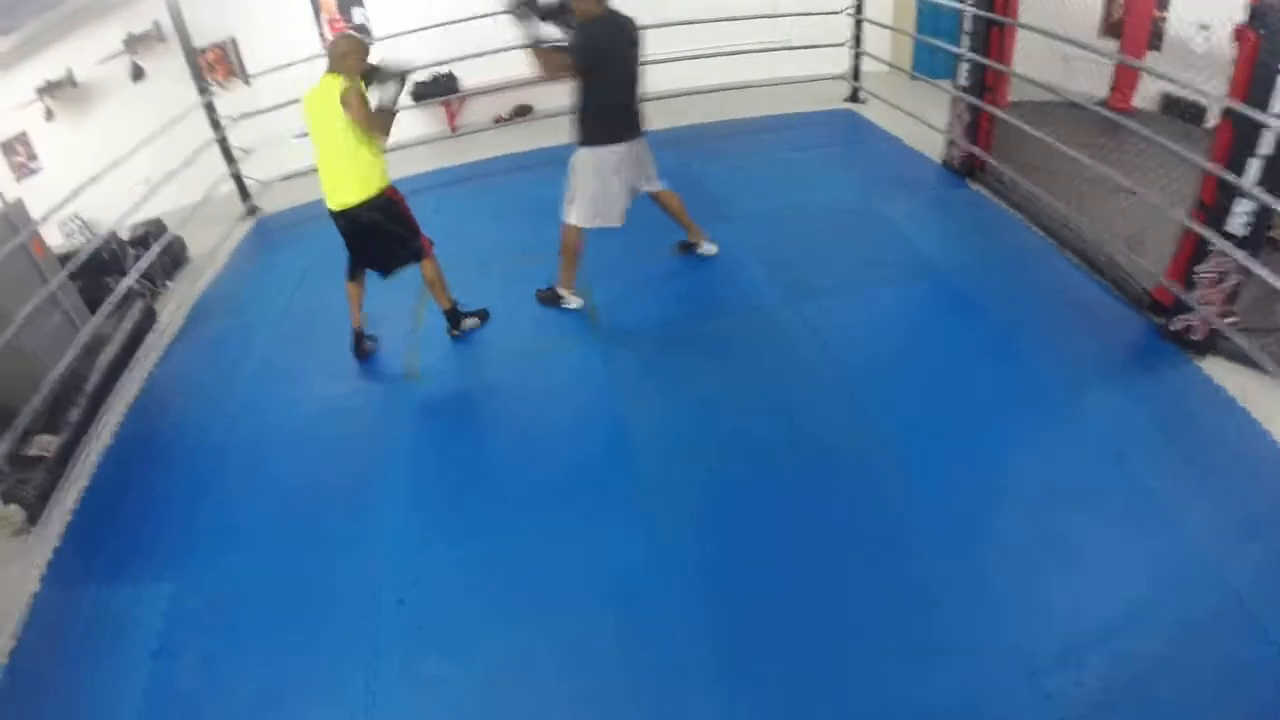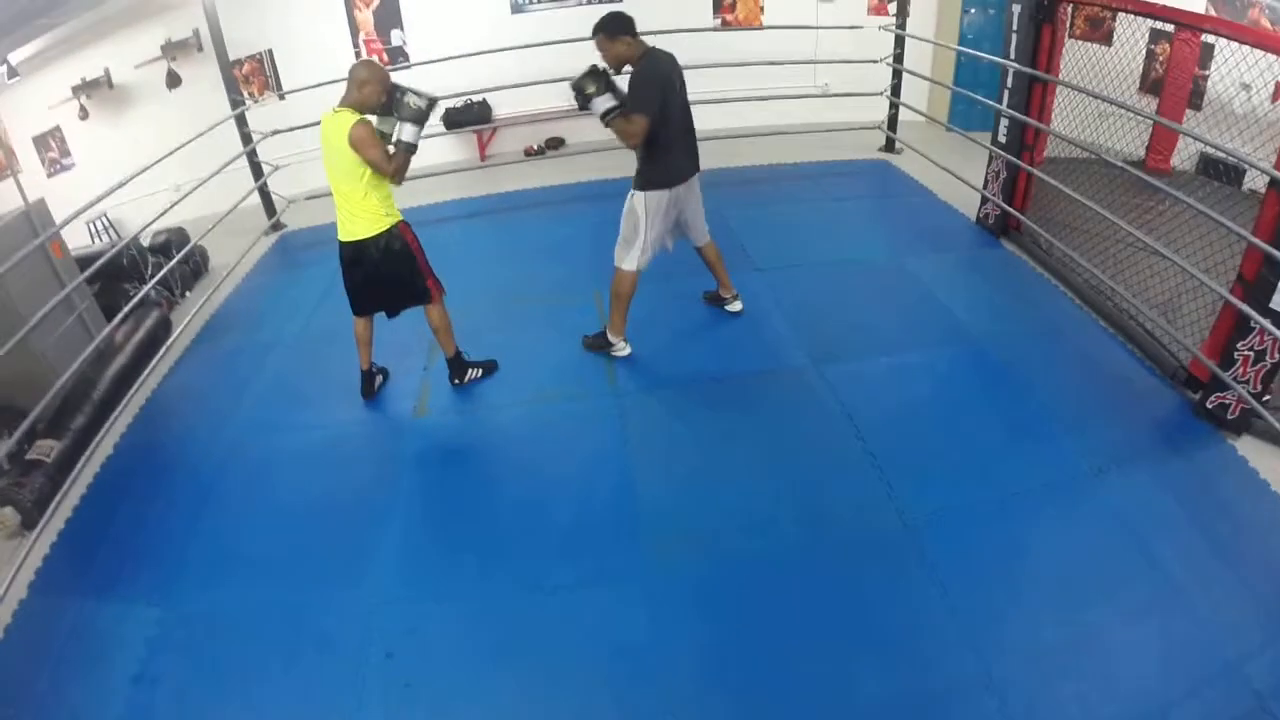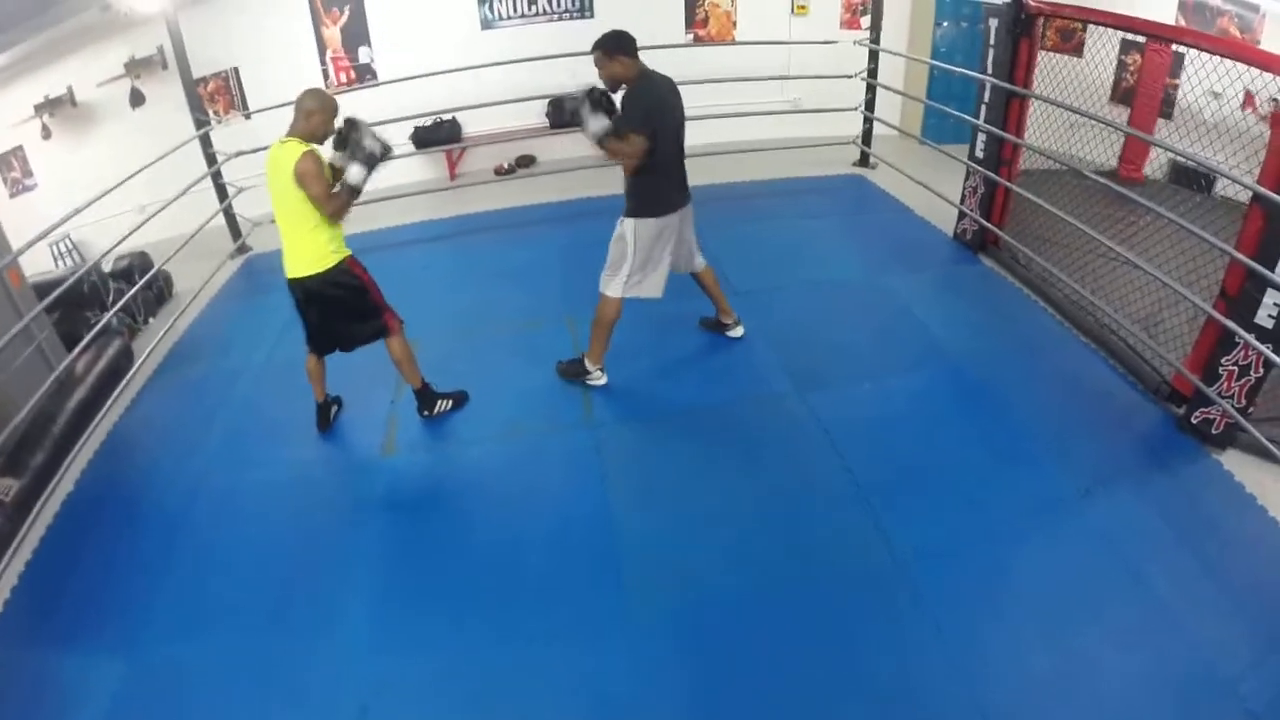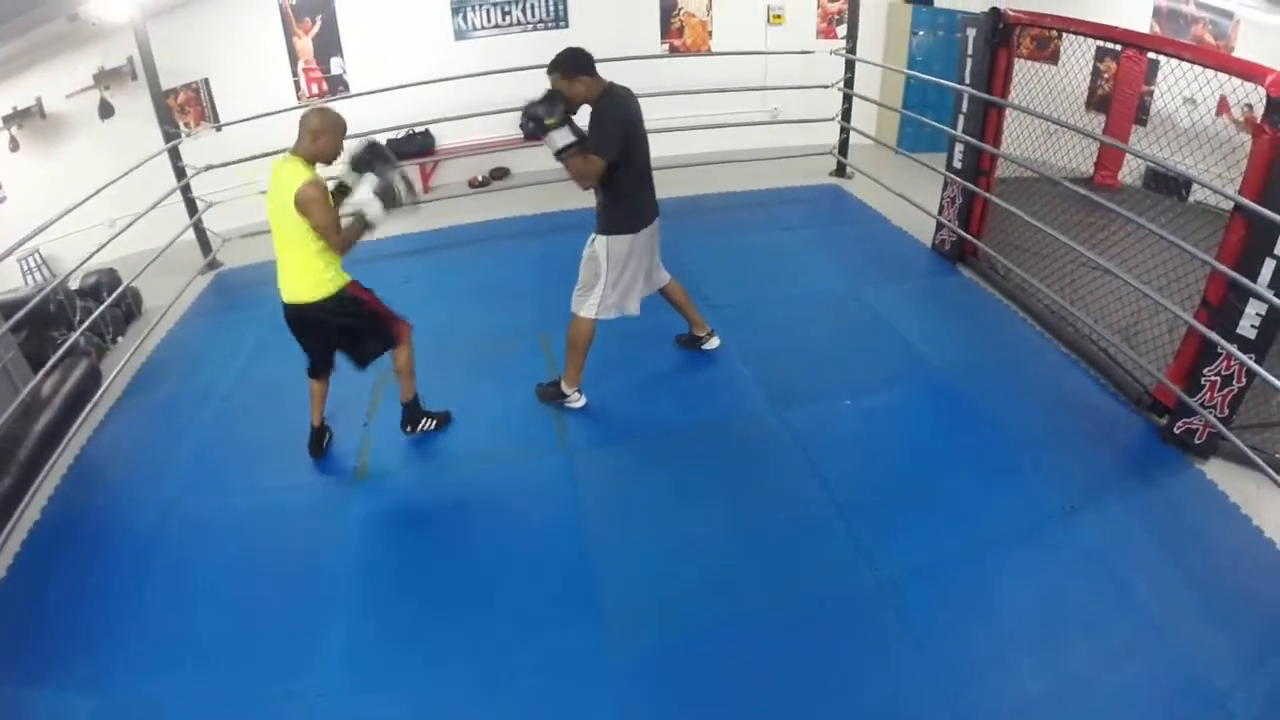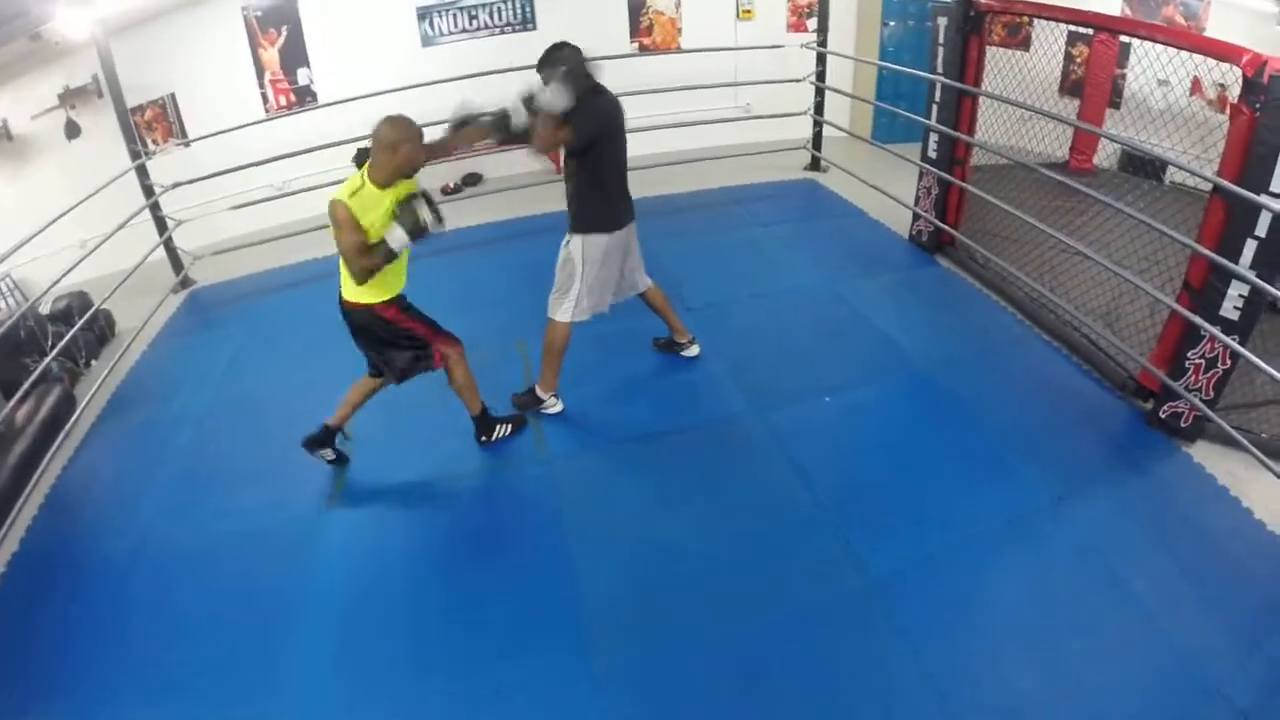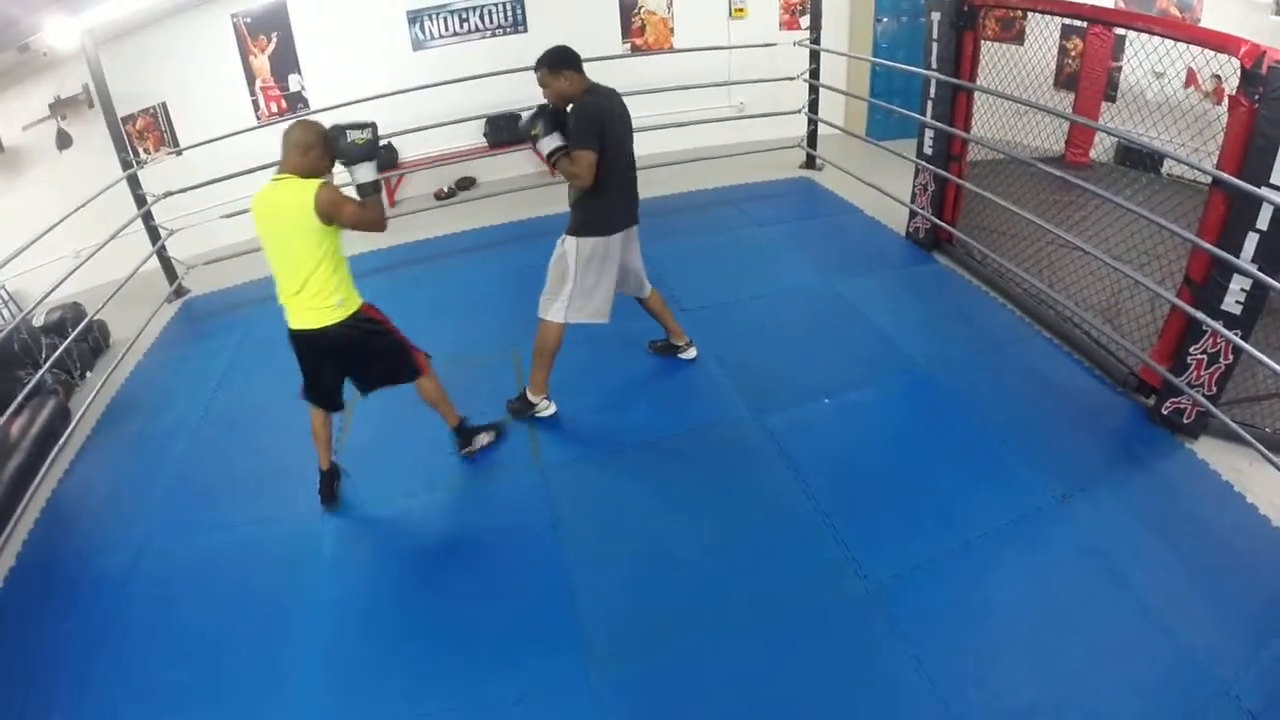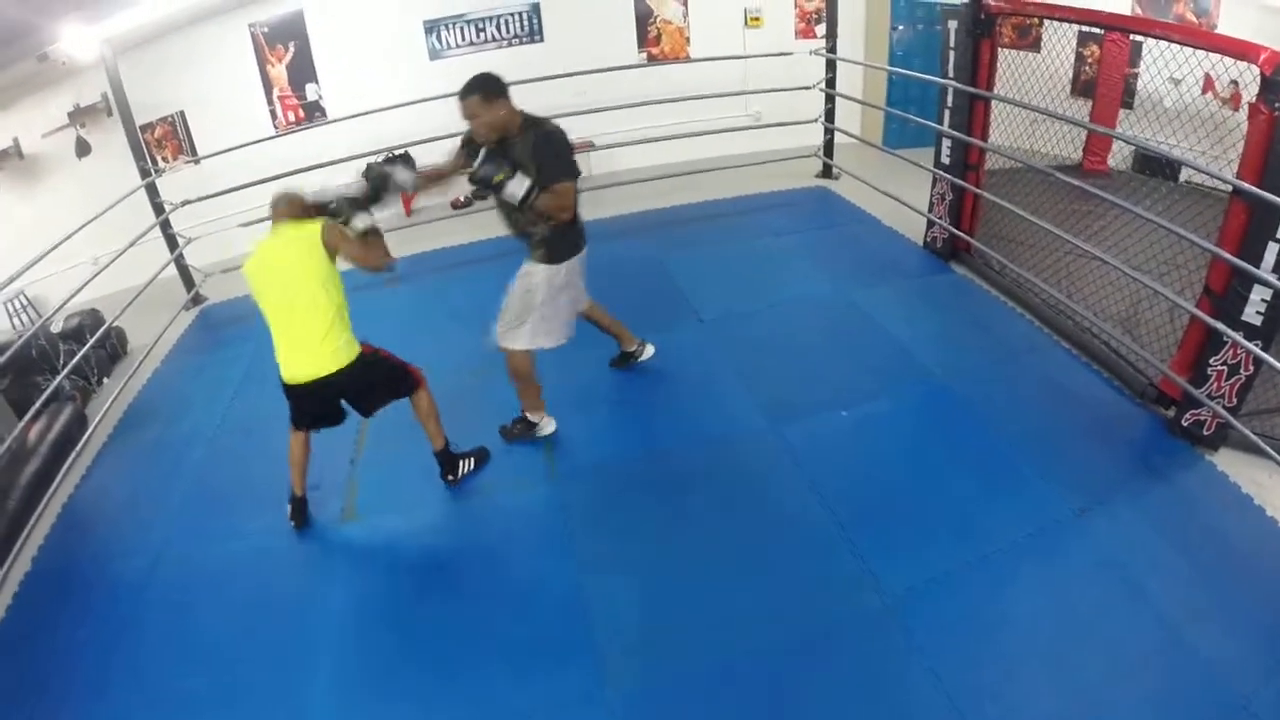
dt=0.5s
person 1, frame 1
left shoulder: (594, 32)
left elbow: (554, 69)
left wrist: (532, 27)
right wrist: (572, 25)
left hip: (600, 141)
right hip: (629, 132)
left knee: (575, 215)
right knee: (654, 186)
left ankle: (565, 290)
right ankle: (699, 239)
person 1, frame 2
left shoulder: (645, 75)
right shoulder: (663, 59)
left elbow: (633, 136)
left wrist: (601, 102)
right wrist: (612, 96)
left hip: (657, 181)
right hip: (685, 171)
left knee: (627, 258)
right knee: (699, 236)
left ankle: (615, 337)
right ankle: (729, 294)
person 1, frame 3
left shoulder: (639, 95)
right shoulder: (663, 84)
left elbow: (632, 157)
left wrist: (597, 125)
right wrist: (609, 118)
left hip: (648, 209)
right hip: (676, 198)
left knee: (613, 284)
right knee: (693, 261)
left ankle: (592, 366)
right ankle: (728, 320)
person 1, frame 4
left shoulder: (608, 113)
right shoulder: (619, 96)
left elbow: (586, 176)
left wrist: (555, 130)
right wrist: (559, 128)
left hip: (619, 225)
right hip: (643, 213)
left knee: (586, 303)
right knee: (658, 276)
left ankle: (569, 388)
right ankle: (703, 333)
person 1, frame 5
left shoulder: (595, 107)
right shoulder: (592, 99)
left elbow: (544, 141)
right elbow: (534, 120)
left wrist: (558, 90)
right wrist: (481, 119)
left hip: (593, 227)
right hip: (618, 217)
left knee: (562, 308)
right knee: (638, 281)
left ankle: (545, 394)
right ankle: (684, 339)
person 1, frame 6
left shoulder: (584, 112)
right shoulder: (610, 98)
left elbow: (582, 176)
left wrist: (547, 141)
right wrist: (559, 131)
left hip: (592, 228)
right hip: (623, 219)
left knee: (553, 309)
right knee: (638, 285)
left ankle: (537, 397)
right ankle: (680, 341)
person 1, frame 7
left shoulder: (547, 138)
right shoulder: (485, 139)
left elbow: (563, 210)
right elbow: (448, 170)
left wrist: (511, 185)
left hip: (554, 253)
right hip: (546, 247)
left knee: (512, 337)
right knee: (574, 304)
left ankle: (536, 417)
right ankle: (633, 346)
person 2, frame 1
left shoulder: (310, 98)
right shoulder: (347, 89)
right elbow: (378, 131)
left wrist: (366, 98)
right wrist: (388, 94)
left hip: (338, 204)
right hip: (371, 194)
left knee: (356, 269)
right knee: (422, 251)
left ankle: (359, 340)
right ankle: (455, 319)
person 2, frame 2
left shoulder: (329, 121)
right shoulder: (358, 127)
right elbow: (396, 174)
left wrist: (388, 114)
right wrist: (410, 125)
left hip: (349, 238)
right hip: (381, 232)
left knee: (363, 310)
right knee: (432, 295)
left ankle: (368, 378)
right ankle: (458, 368)
person 2, frame 3
left shoulder: (276, 153)
right shoulder: (306, 159)
right elbow: (333, 213)
left wrist: (341, 160)
right wrist: (358, 167)
left hip: (297, 273)
right hip: (329, 267)
left knee: (315, 343)
right knee: (391, 327)
left ankle: (323, 409)
right ankle: (427, 400)
person 2, frame 4
left shoulder: (280, 169)
right shoulder: (308, 185)
right elbow: (338, 244)
left wrist: (361, 185)
right wrist: (373, 209)
left hip: (293, 299)
right hip: (327, 294)
left knee: (319, 364)
right knee: (401, 335)
left ankle: (318, 434)
right ankle: (413, 416)
person 2, frame 5
left shoulder: (395, 174)
right shoulder: (344, 204)
left elbow: (442, 147)
right elbow: (360, 271)
right wrist: (399, 235)
left hip: (382, 297)
right hip: (367, 304)
left knee: (382, 373)
right knee: (450, 350)
left ankle: (324, 435)
right ankle: (485, 426)
person 2, frame 6
left shoulder: (260, 203)
right shoulder: (320, 194)
right elbow: (376, 222)
right wrist: (366, 170)
left hip: (300, 329)
right hip: (344, 319)
left knee: (321, 403)
right knee: (419, 368)
left ankle: (328, 479)
right ankle: (464, 436)
person 2, frame 7
left shoulder: (253, 264)
right shoulder: (320, 231)
right elbow: (380, 262)
right wrist: (363, 224)
left hip: (294, 375)
right hip: (342, 361)
left knee: (301, 427)
right knee: (415, 382)
left ankle: (297, 504)
right ankle: (449, 463)
